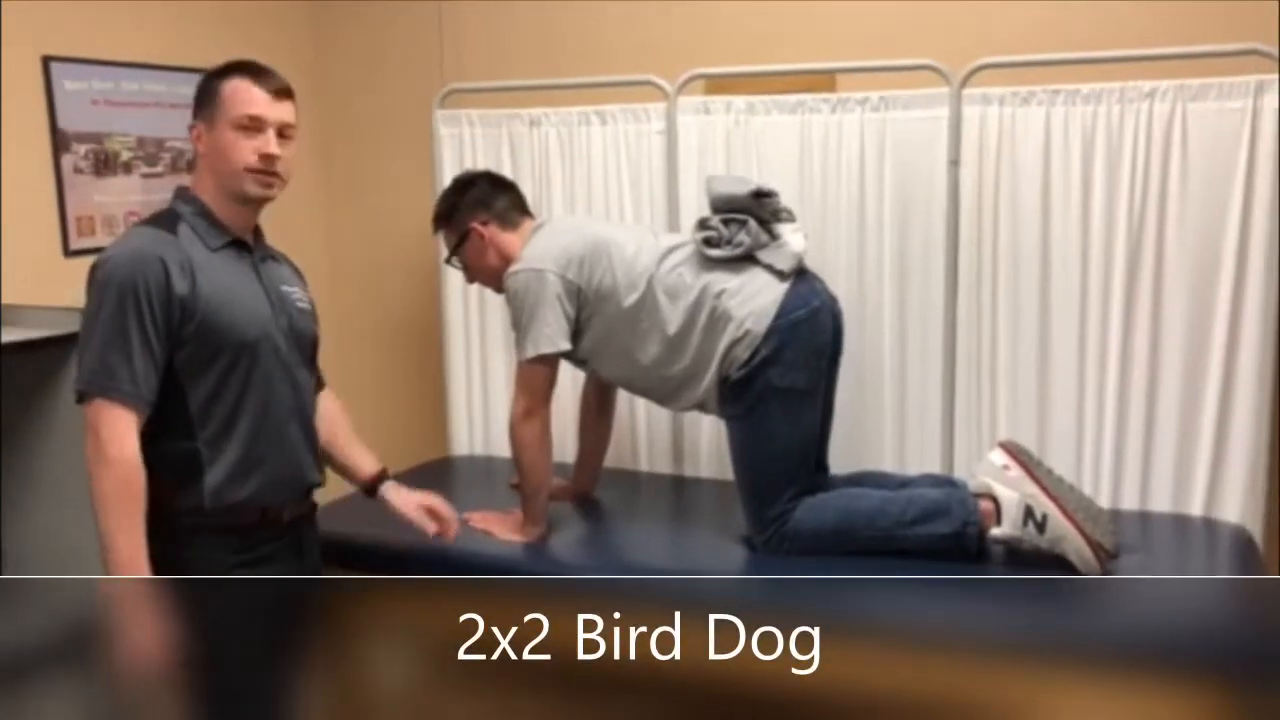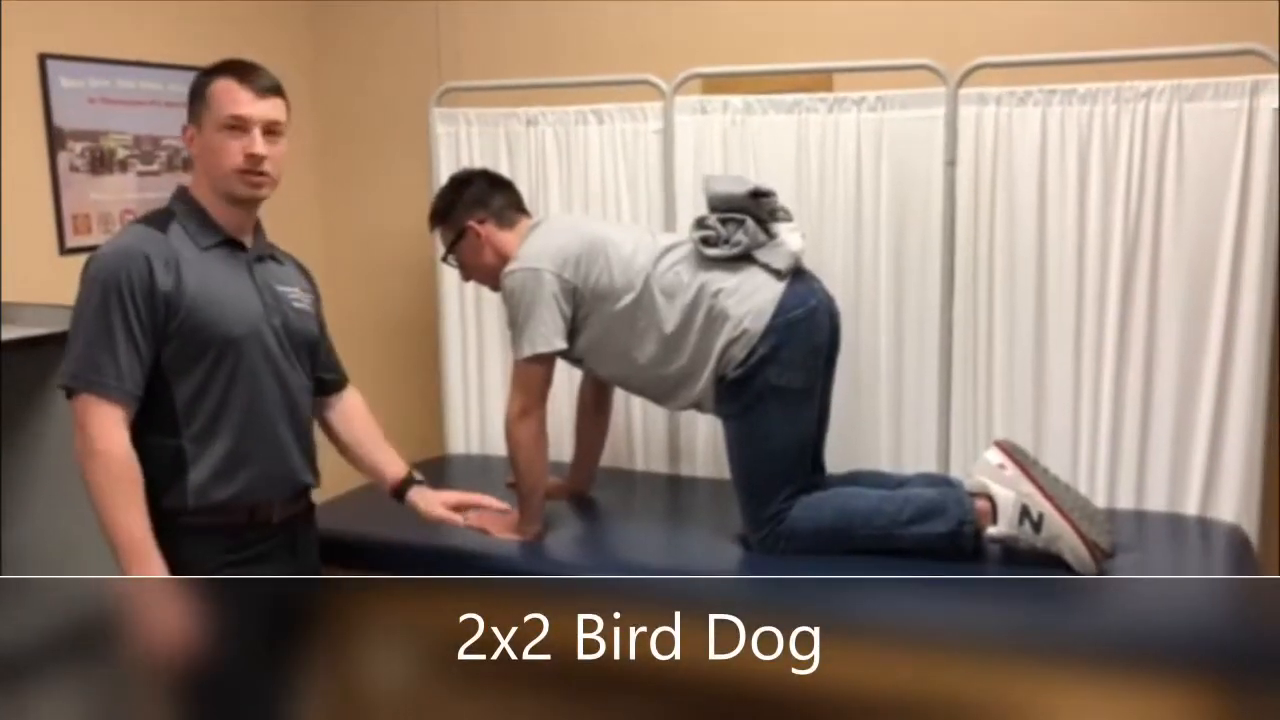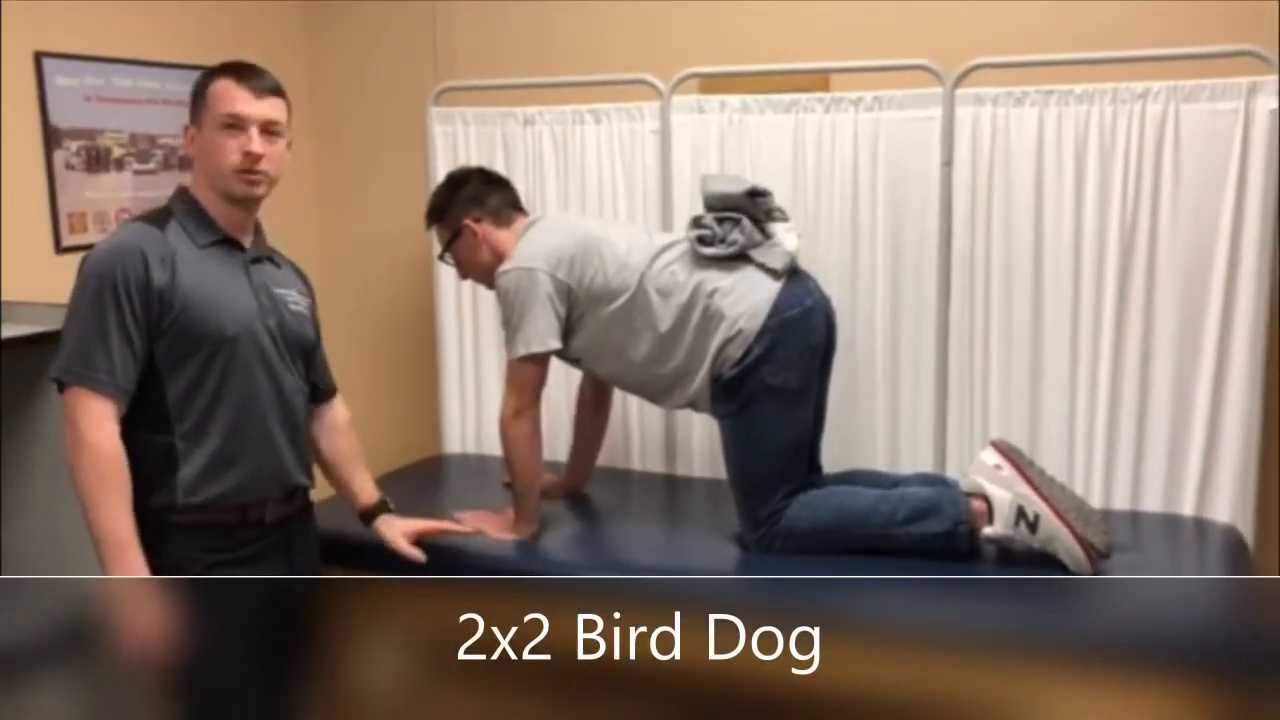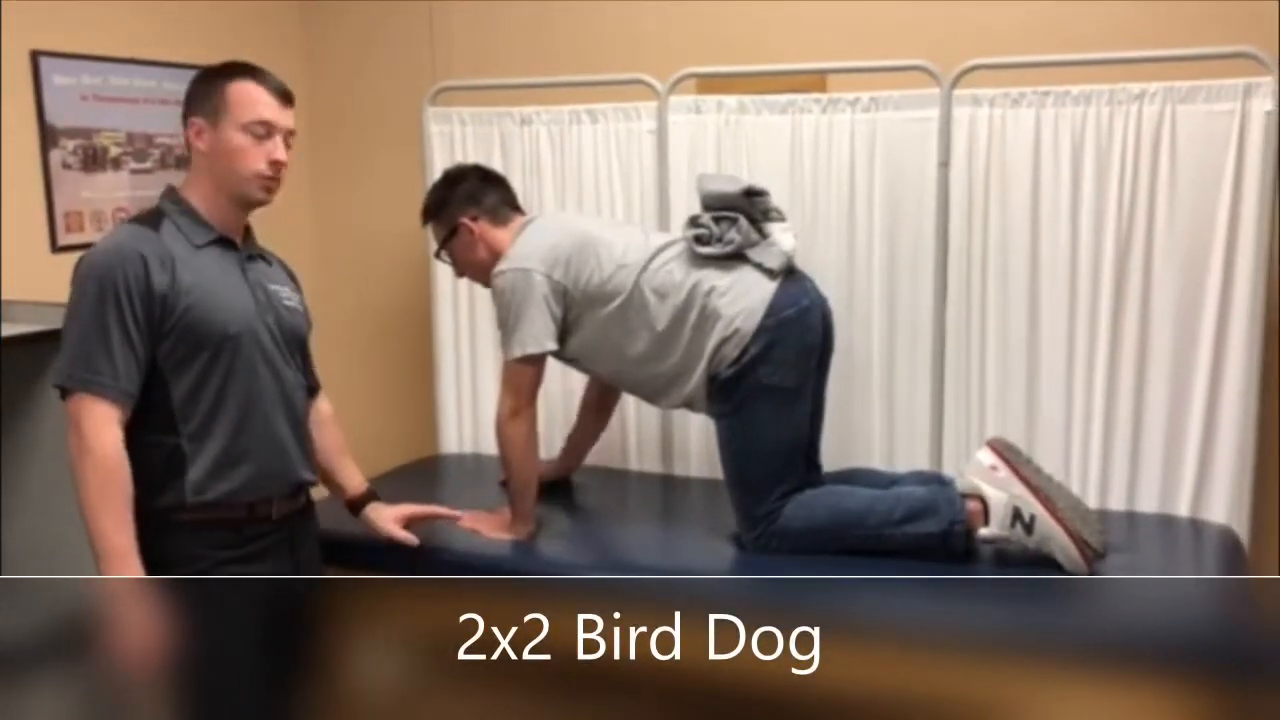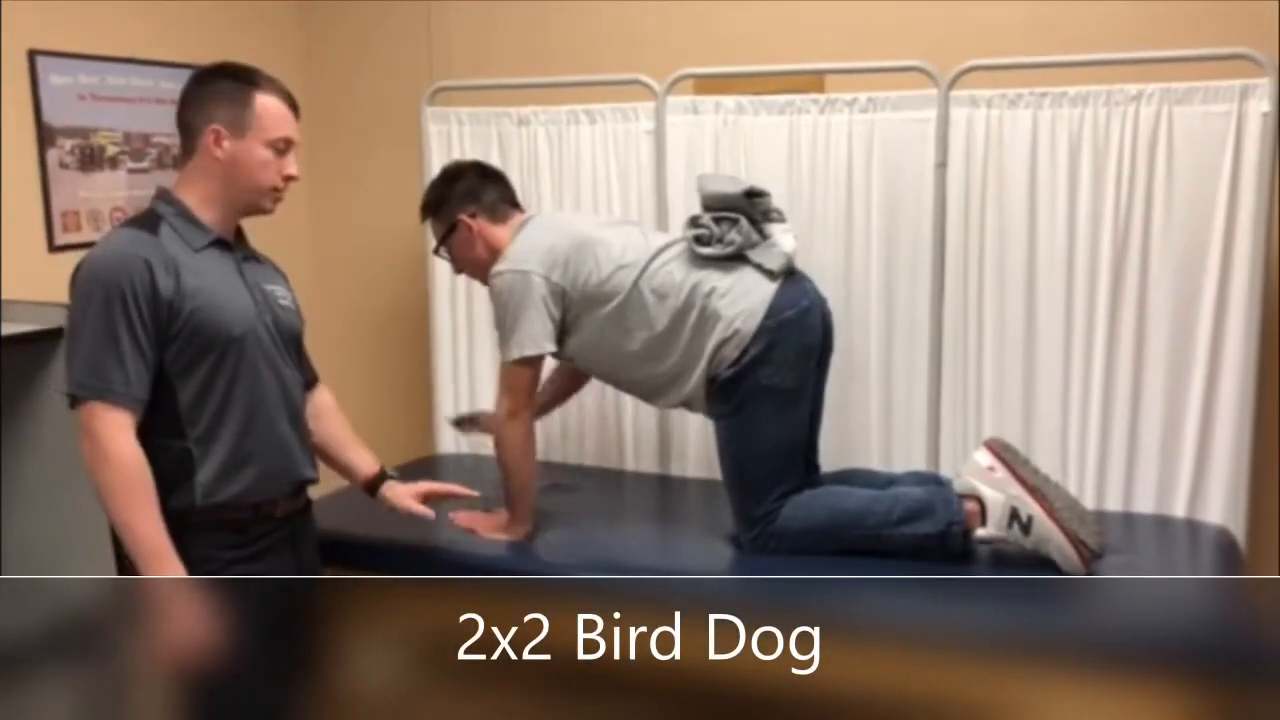
dt=0.3s
person 1, frame 1
left shoulder: (535, 273)
right shoulder: (569, 247)
left elbow: (530, 412)
right elbow: (601, 381)
left wrist: (530, 520)
right wrist: (581, 483)
left hip: (767, 338)
right hip: (795, 309)
left knee: (781, 526)
right knee: (798, 495)
left ankle: (993, 514)
right ankle: (986, 489)
person 1, frame 2
left shoulder: (530, 271)
right shoulder: (565, 247)
left elbow: (525, 412)
right elbow: (598, 382)
left wrist: (528, 520)
right wrist: (576, 482)
left hip: (764, 337)
right hip: (793, 309)
left knee: (776, 526)
right knee: (794, 495)
left ankle: (986, 513)
right ankle: (979, 489)
person 1, frame 3
left shoulder: (524, 271)
right shoulder: (561, 244)
left elbow: (519, 410)
right elbow: (599, 376)
left wrist: (522, 519)
right wrist: (572, 480)
left hip: (759, 337)
right hip: (788, 308)
left knee: (773, 525)
right knee: (789, 492)
left ankle: (984, 512)
right ankle: (978, 491)
person 1, frame 4
left shoulder: (521, 271)
right shoulder: (558, 243)
left elbow: (515, 411)
right elbow: (609, 374)
left wrist: (519, 519)
right wrist: (561, 469)
left hip: (756, 337)
right hip: (785, 307)
left knee: (770, 525)
right knee: (791, 492)
left ankle: (980, 513)
right ankle: (971, 488)
person 1, frame 5
left shoulder: (517, 272)
right shoulder: (555, 238)
left elbow: (515, 412)
right elbow: (577, 361)
left wrist: (516, 520)
right wrist: (507, 419)
left hip: (756, 340)
right hip: (785, 308)
left knee: (768, 525)
right knee: (789, 492)
left ankle: (975, 513)
right ankle: (971, 490)
person 2, frame 1
left shoulder: (284, 273)
right shoulder: (146, 263)
right elbow: (112, 435)
left wrist: (384, 485)
right wrist: (133, 598)
left hip: (293, 542)
right hip: (207, 559)
person 2, frame 2
left shoulder: (290, 274)
right shoulder: (137, 261)
left elbow: (333, 395)
right elbow: (101, 429)
left wrist: (410, 487)
right wrist: (148, 578)
left hip: (292, 543)
right hip: (202, 558)
person 2, frame 3
left shoulder: (288, 277)
right shoulder: (133, 260)
right elbow: (92, 423)
left wrist: (375, 511)
right wrist: (128, 577)
left hip: (291, 543)
right hip: (196, 557)
person 2, frame 4
left shoulder: (276, 273)
right shoulder: (131, 261)
right elbow: (96, 429)
left wrist: (363, 500)
right wrist: (125, 583)
left hip: (294, 542)
right hip: (201, 557)
person 2, frame 5
left shoulder: (264, 272)
right shoulder: (129, 264)
right elbow: (107, 435)
left wrist: (378, 481)
right wrist: (169, 586)
left hip: (291, 541)
right hip: (204, 557)
